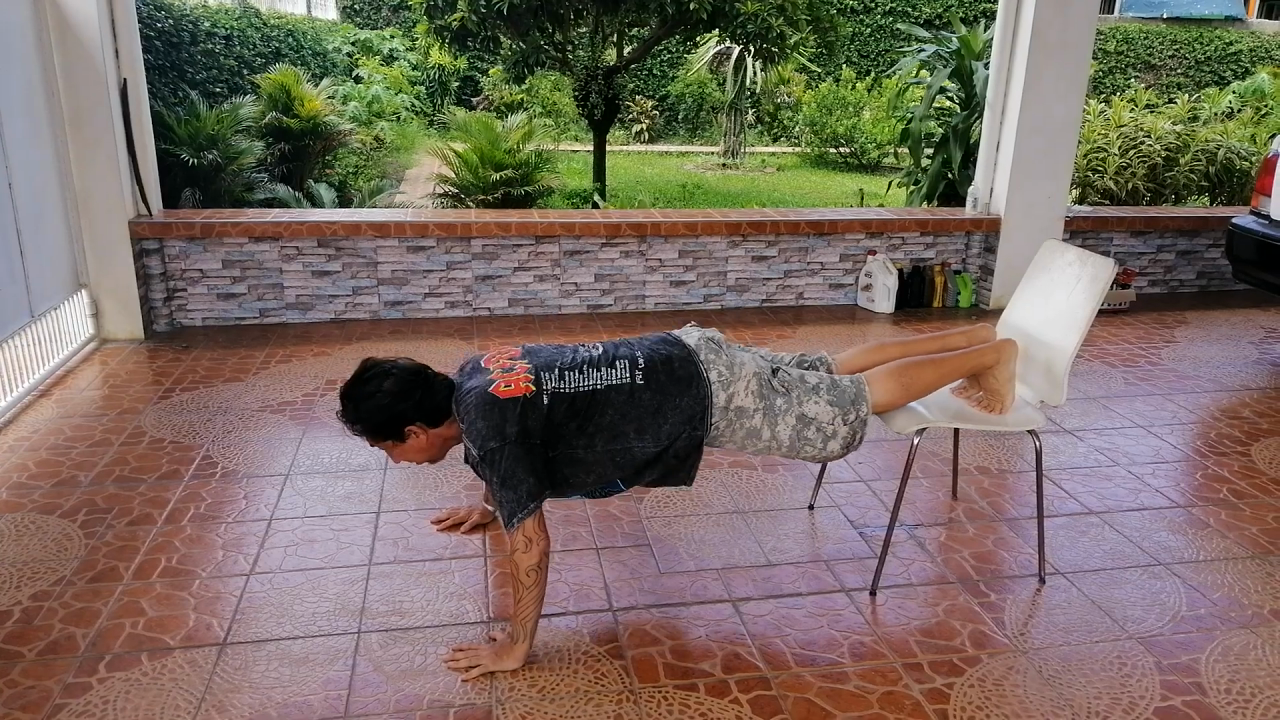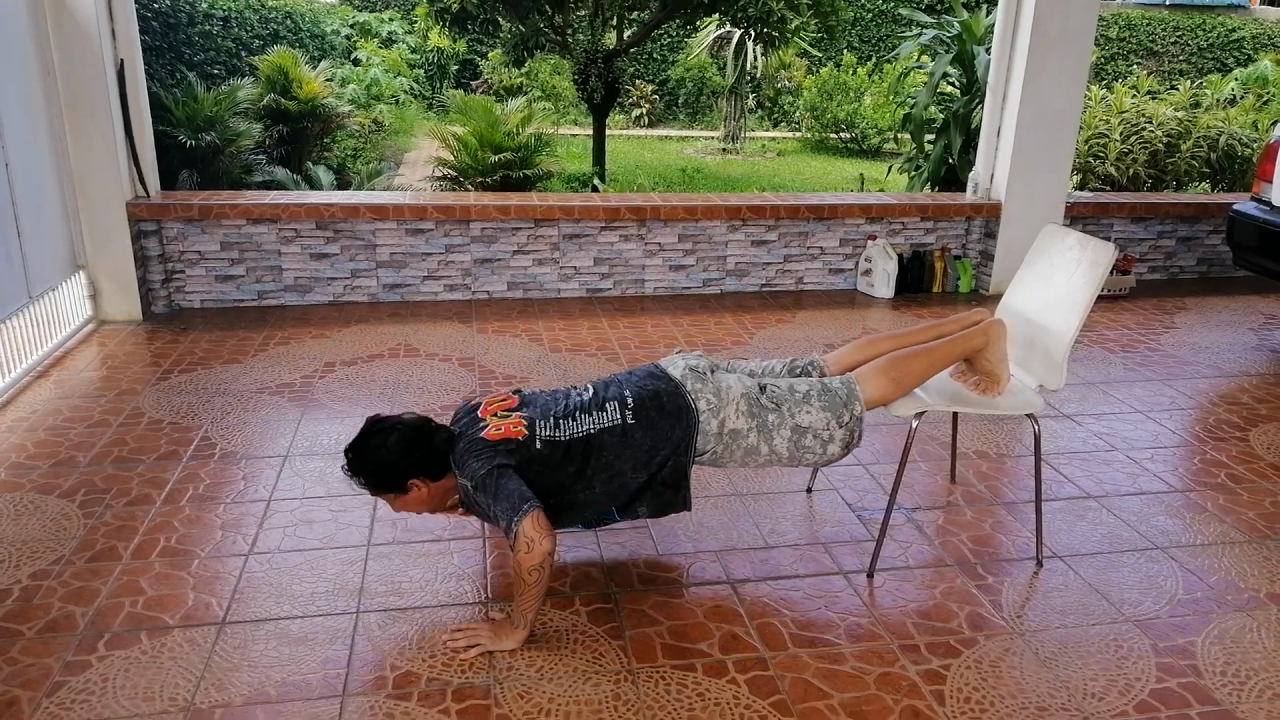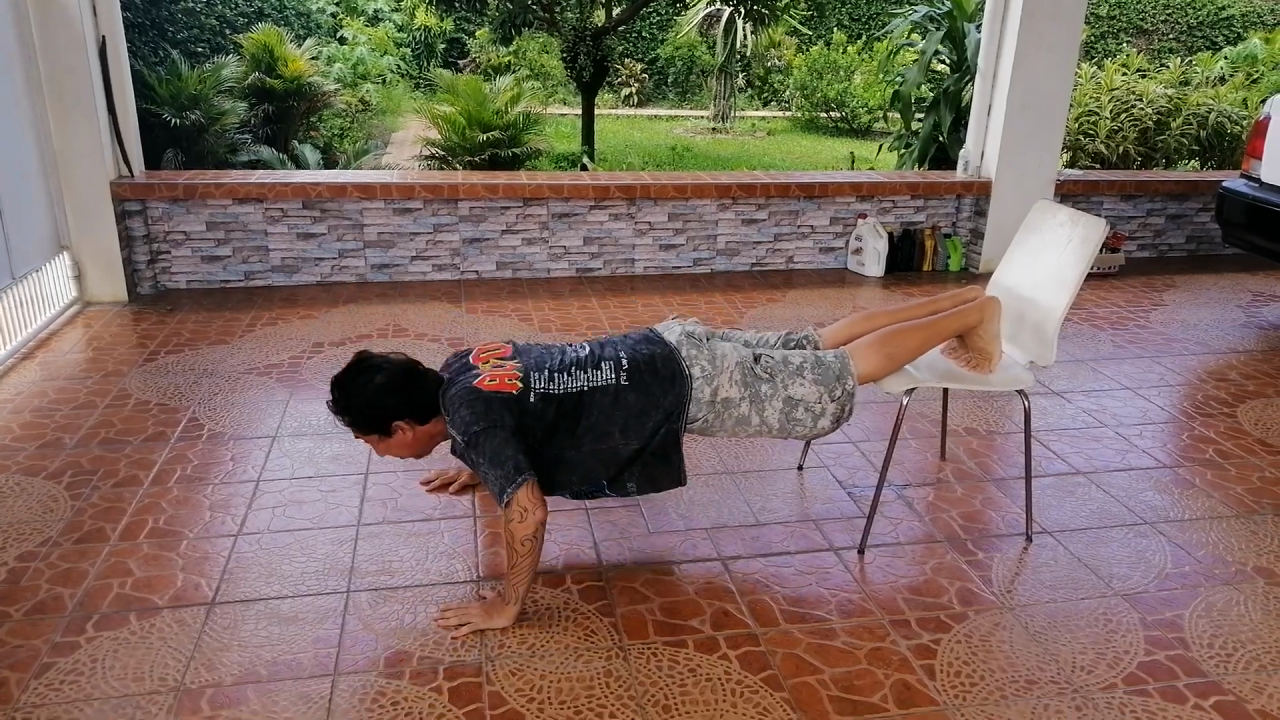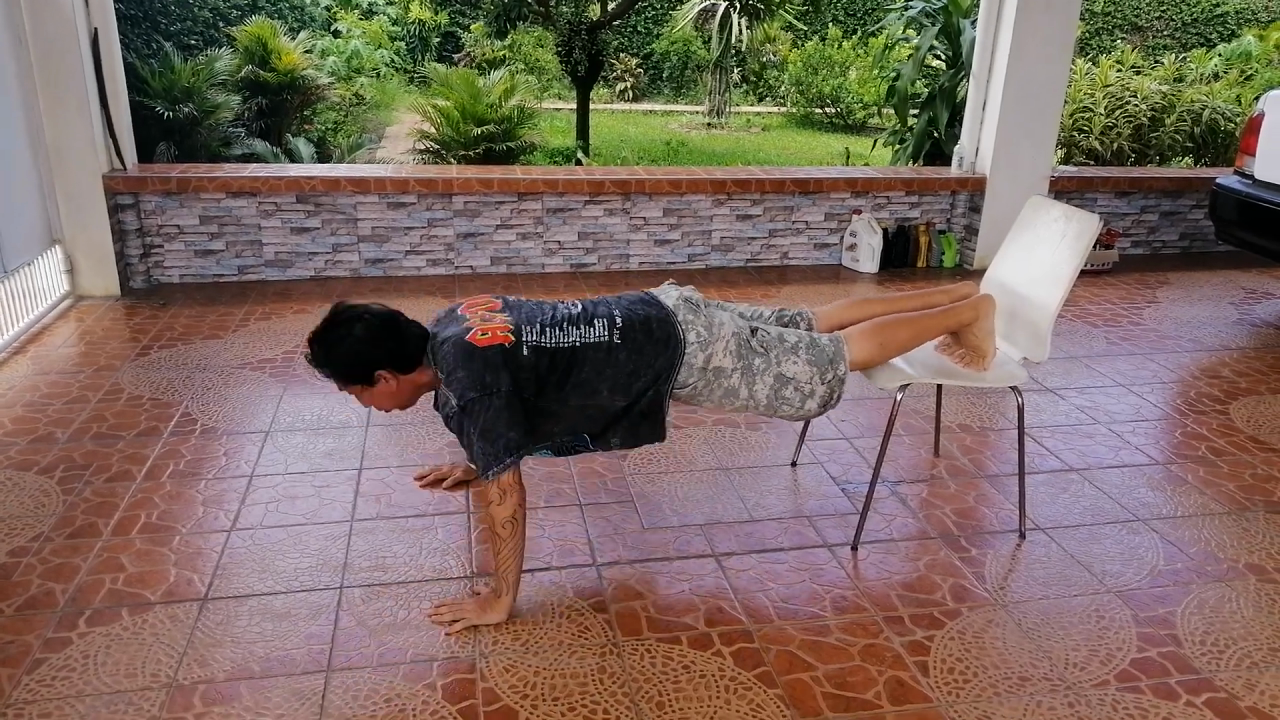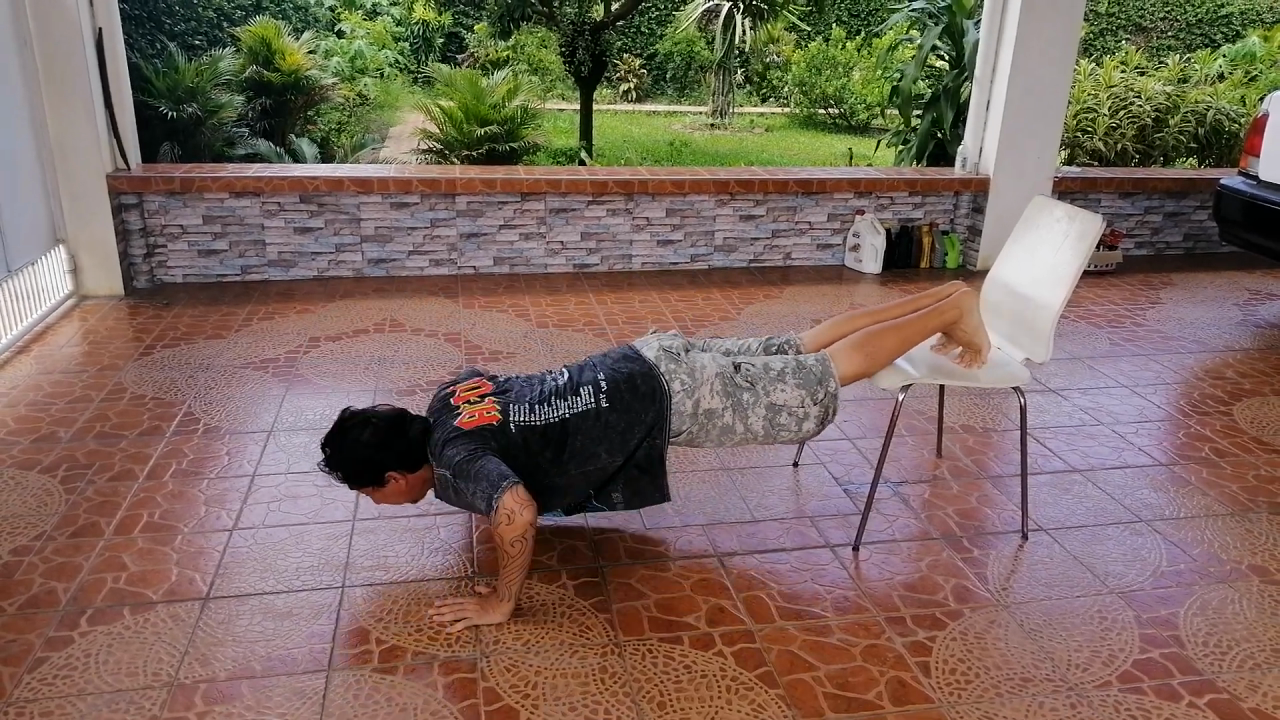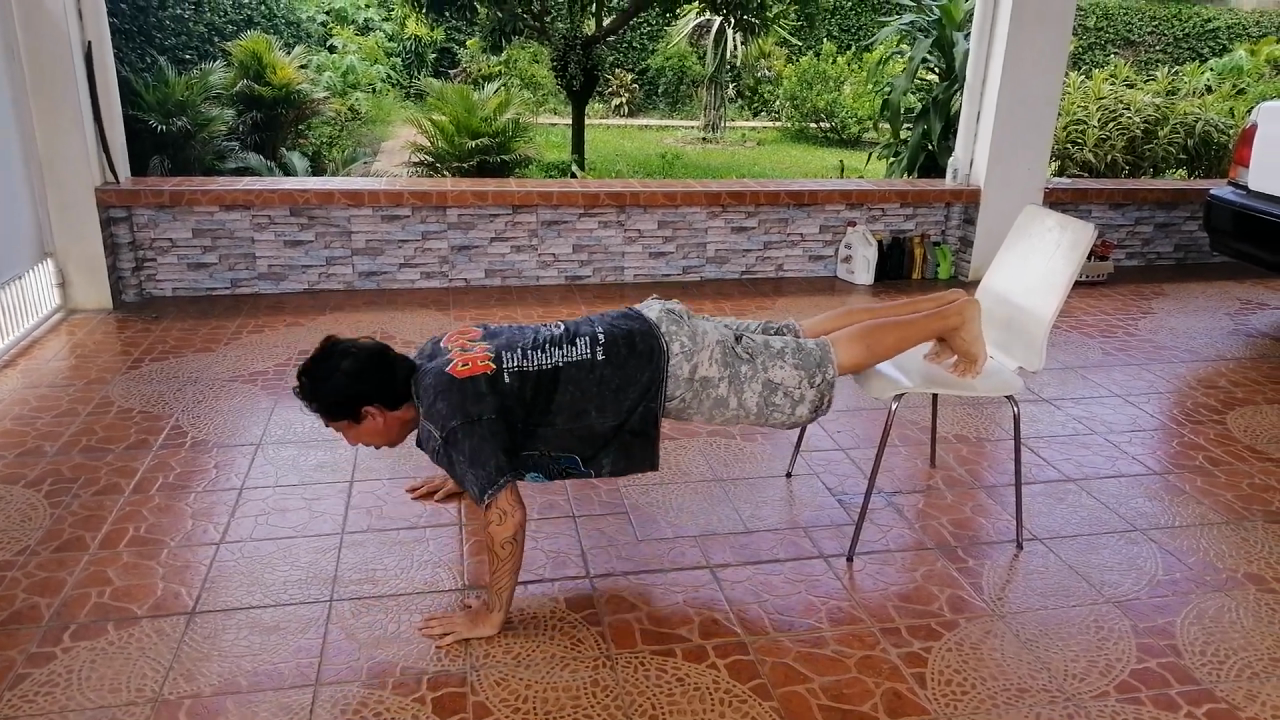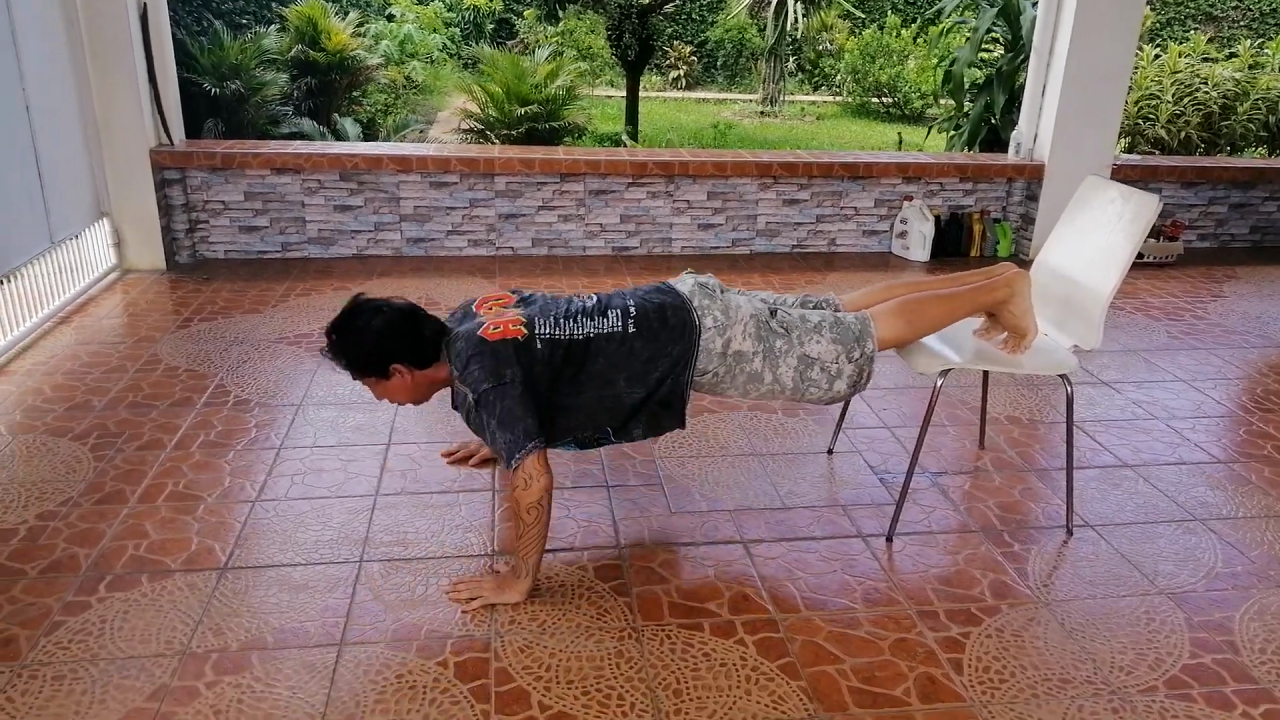
dt=0.7s
person 1, frame 1
left shoulder: (486, 422)
right shoulder: (469, 378)
left elbow: (531, 539)
left wrist: (515, 644)
right wrist: (490, 501)
left hip: (707, 395)
right hip: (690, 357)
left knee: (856, 403)
right knee: (833, 373)
left ankle: (991, 356)
right ankle: (973, 335)
person 1, frame 2
left shoulder: (481, 465)
right shoulder: (467, 417)
left elbow: (538, 539)
left wrist: (515, 625)
left hip: (695, 418)
right hip: (678, 382)
left knee: (852, 401)
right knee: (827, 372)
left ankle: (981, 338)
right ankle: (967, 320)
person 1, frame 3
left shoulder: (470, 418)
right shoulder: (459, 371)
left elbow: (528, 508)
left wrist: (507, 603)
right wrist: (480, 468)
left hip: (688, 385)
right hip: (671, 350)
left knee: (844, 373)
right knee: (821, 348)
left ankle: (975, 314)
right ankle: (961, 300)
person 1, frame 4
left shoulder: (460, 375)
right shoulder: (448, 328)
left elbow: (506, 497)
left wrist: (501, 599)
right wrist: (475, 460)
left hip: (682, 349)
right hip: (669, 316)
left knee: (839, 356)
right knee: (816, 326)
left ankle: (969, 312)
right ankle: (953, 293)
person 1, frame 5
left shoulder: (455, 457)
right shoulder: (446, 404)
left elbow: (517, 513)
left wrist: (502, 598)
left hip: (666, 399)
right hip: (653, 364)
left knee: (826, 376)
right knee: (807, 350)
left ankle: (952, 308)
right ankle: (940, 295)
person 1, frame 6
left shoulder: (443, 416)
right shoulder: (431, 361)
left elbow: (507, 513)
left wrist: (492, 612)
right wrist: (461, 470)
left hip: (663, 367)
right hip: (648, 332)
left knee: (824, 363)
right knee: (801, 339)
left ankle: (954, 313)
right ankle: (940, 302)
person 1, frame 7
left shoulder: (476, 373)
right shoulder: (463, 322)
left elbow: (534, 476)
left wrist: (518, 577)
right wrist: (500, 437)
left hip: (697, 340)
right hip: (682, 306)
left knee: (859, 339)
right knee: (842, 317)
left ankle: (999, 289)
right ankle: (990, 278)
